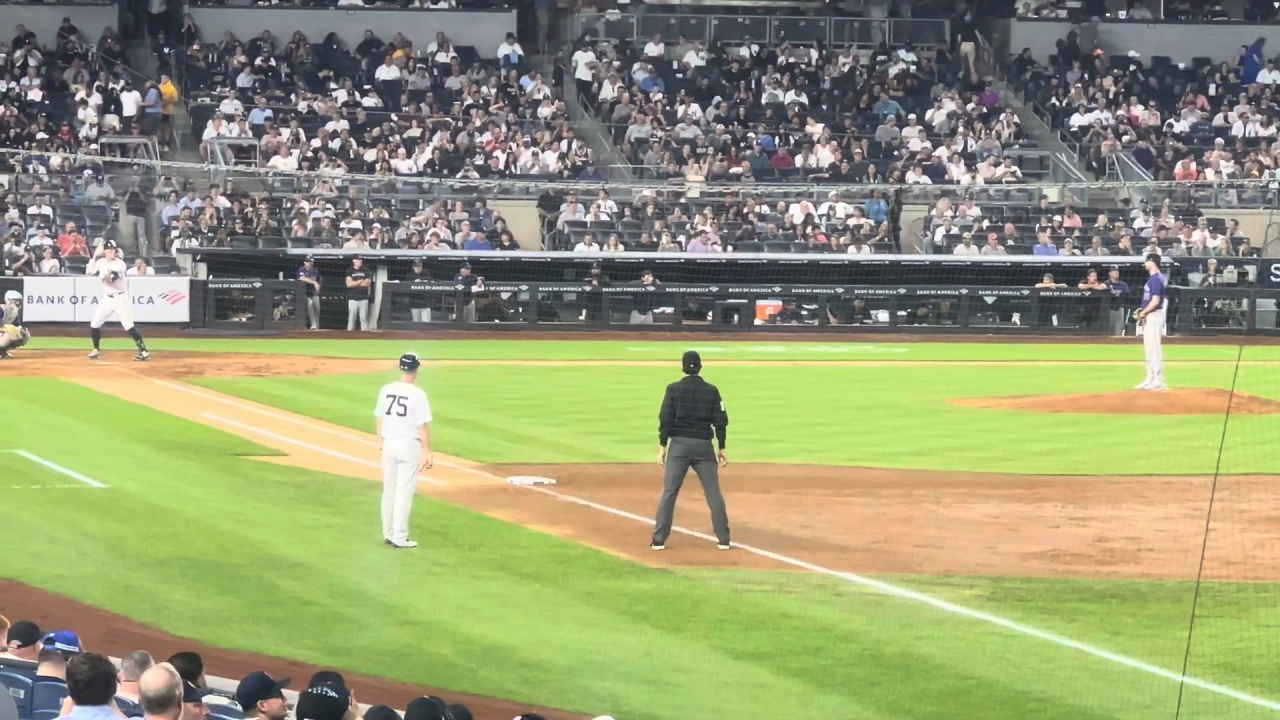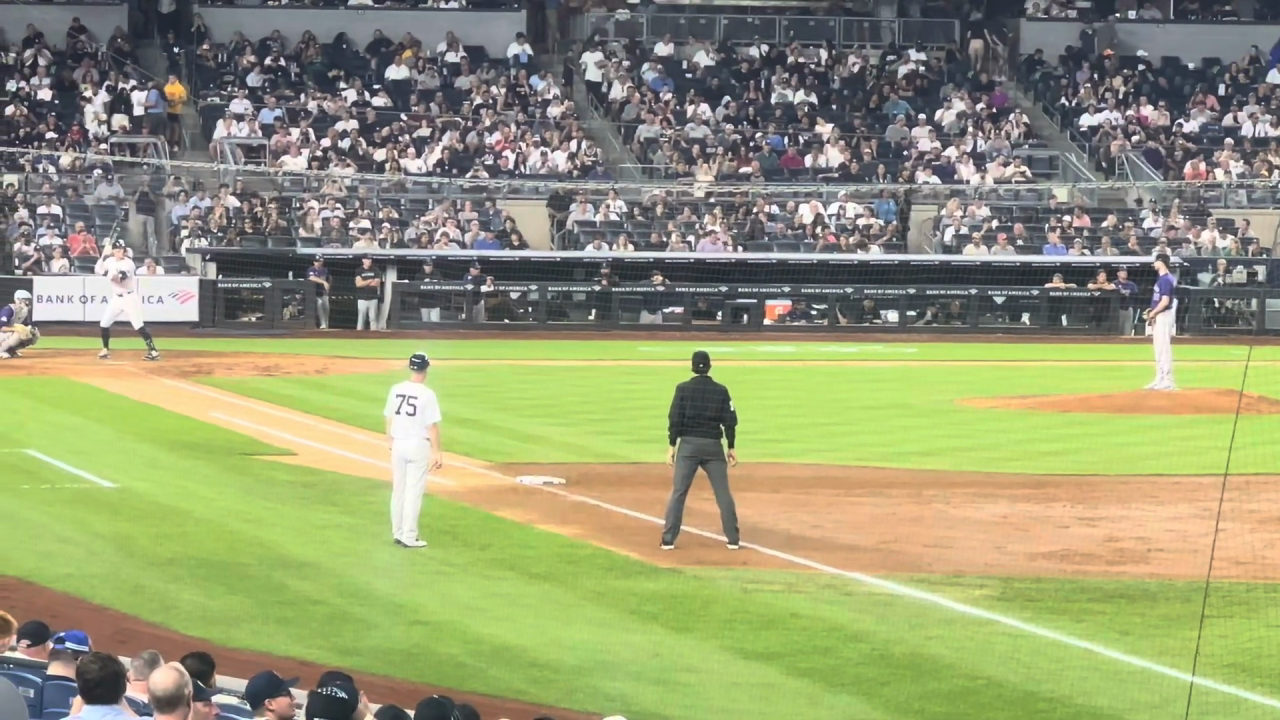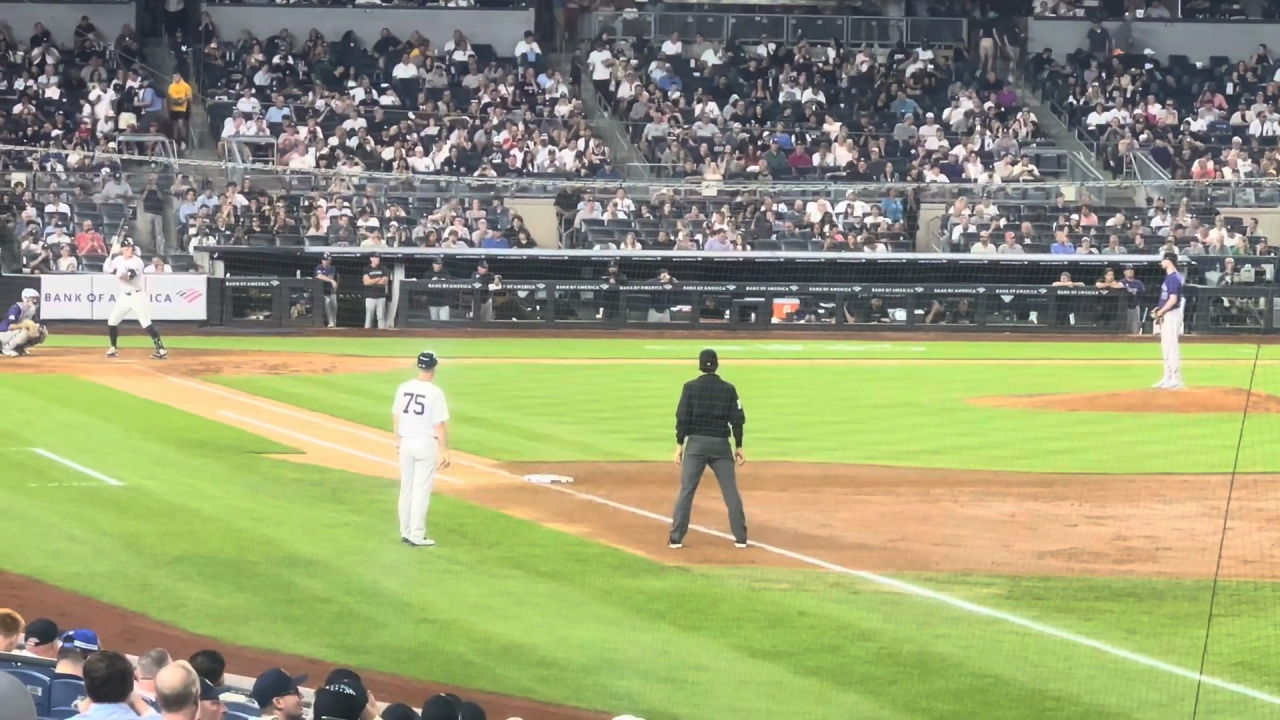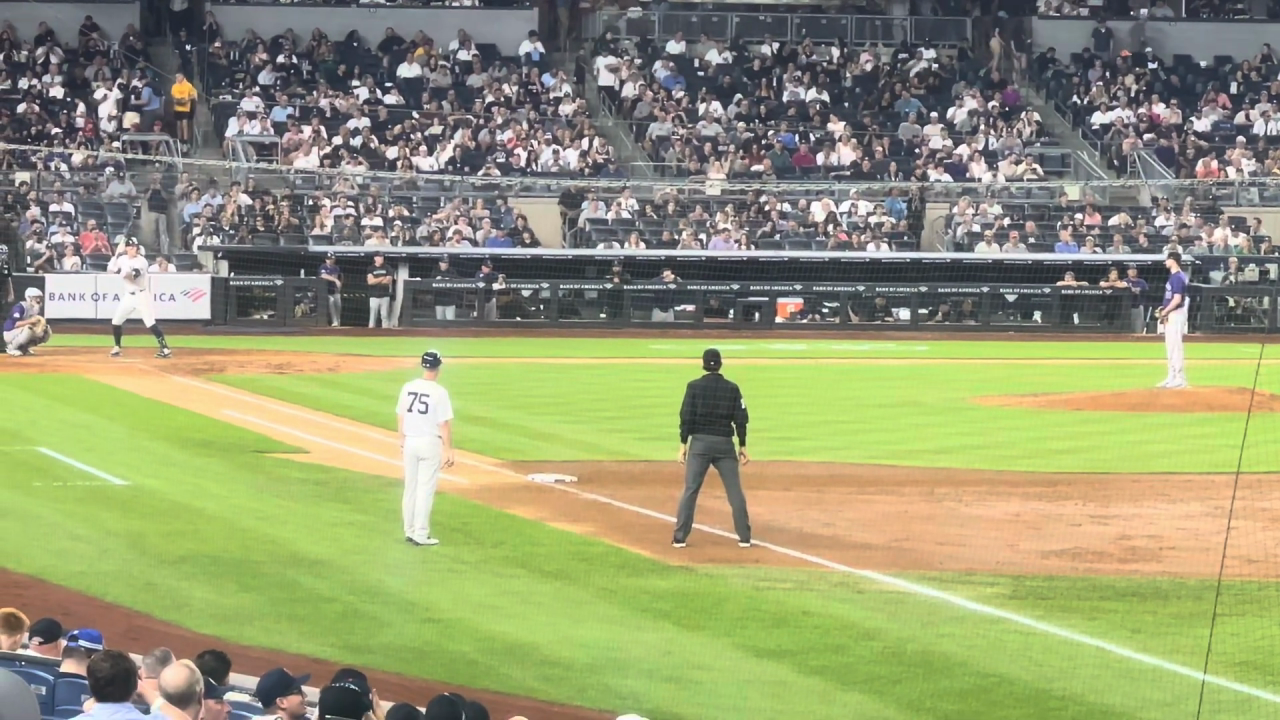
dt=0.3s
person 1, frame 1
left shoulder: (674, 389)
right shoulder: (711, 391)
left elbow: (665, 420)
right elbow: (720, 422)
left wrist: (663, 447)
right wrist: (722, 448)
left hip: (679, 445)
right hip: (704, 446)
left knee: (669, 492)
right knee: (714, 494)
left ankle: (659, 540)
right ankle: (723, 540)
person 1, frame 2
left shoulder: (683, 389)
right shoulder: (721, 390)
left elbow: (675, 420)
right elbow: (730, 421)
left wrist: (672, 446)
right wrist: (731, 447)
left hip: (688, 444)
right hip: (713, 445)
left knee: (678, 492)
right knee: (723, 493)
left ankle: (668, 540)
right ankle: (733, 539)
person 1, frame 3
left shoulder: (690, 387)
right shoulder: (728, 389)
left elbow: (682, 418)
right elbow: (737, 420)
left wrist: (679, 445)
right wrist: (738, 446)
left hip: (696, 443)
right hip: (720, 444)
left knee: (686, 491)
right knee: (731, 492)
left ankle: (675, 539)
right ankle: (741, 538)
person 1, frame 4
left shoulder: (694, 386)
right shoulder: (732, 388)
left elbow: (686, 418)
right elbow: (741, 419)
left wrist: (683, 444)
right wrist: (742, 445)
left hip: (700, 442)
right hip: (724, 443)
left knee: (690, 490)
right knee: (735, 491)
left ankle: (680, 538)
right ankle: (745, 537)
person 2, frame 1
left shoulder: (386, 390)
right shoulder: (418, 394)
left elbow: (379, 420)
right elbow: (422, 426)
left wrist: (381, 443)
right wrist: (427, 452)
left hip: (389, 445)
right hip: (409, 446)
left knee: (389, 491)
right knee: (404, 492)
left ankle: (388, 534)
right ankle: (400, 538)
person 2, frame 2
left shoulder: (395, 390)
right shoulder: (427, 394)
left elbow: (388, 420)
right elbow: (432, 426)
left wrist: (391, 443)
right wrist: (437, 452)
left hip: (398, 445)
right hip: (418, 446)
left knee: (398, 490)
right knee: (413, 492)
left ankle: (398, 533)
right ankle: (409, 537)
person 2, frame 3
left shoulder: (403, 388)
right shoulder: (435, 393)
left elbow: (396, 418)
right elbow: (439, 425)
left wrist: (398, 441)
right wrist: (444, 451)
left hip: (406, 443)
right hip: (426, 445)
left knee: (406, 489)
right knee: (421, 491)
left ankle: (405, 532)
right ankle: (417, 536)
person 2, frame 4
left shoulder: (407, 388)
right shoulder: (439, 392)
left elbow: (400, 417)
right elbow: (444, 424)
left wrist: (402, 440)
right wrist: (449, 450)
left hip: (410, 442)
right hip: (430, 444)
left knee: (410, 488)
right knee: (425, 490)
left ankle: (409, 532)
right ankle: (421, 535)
